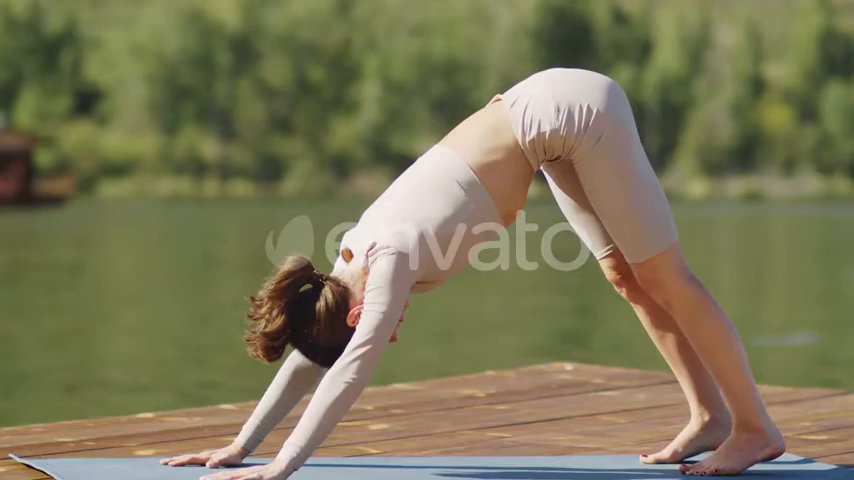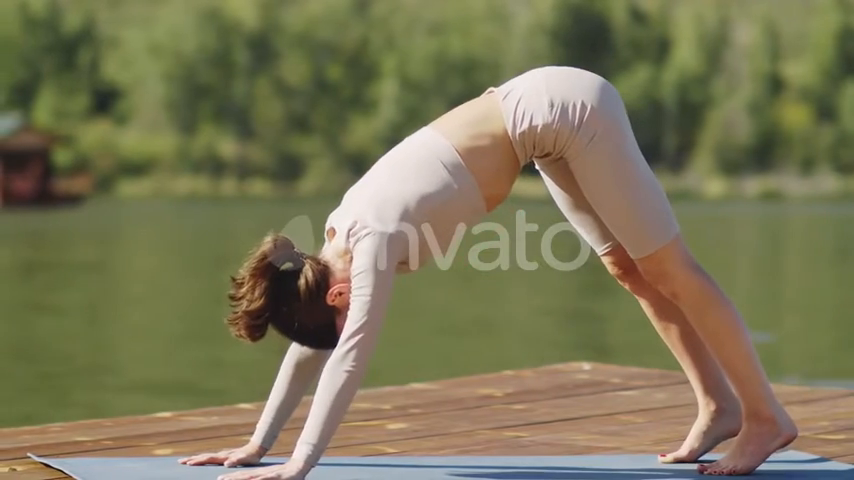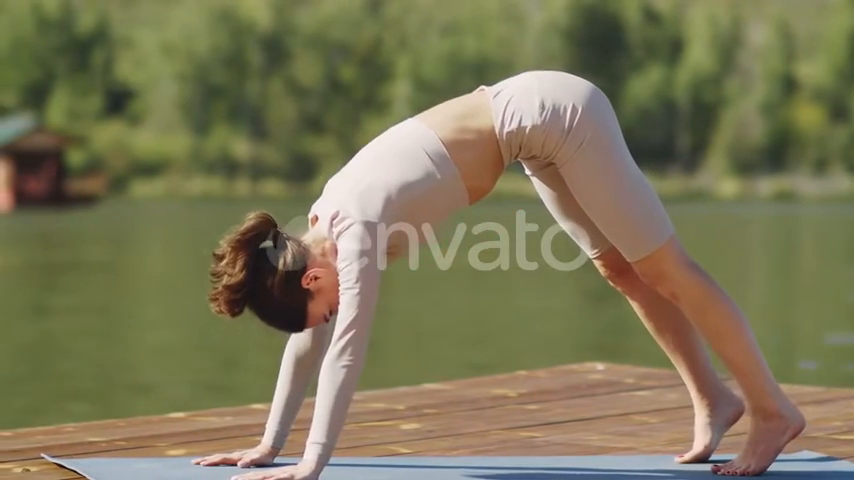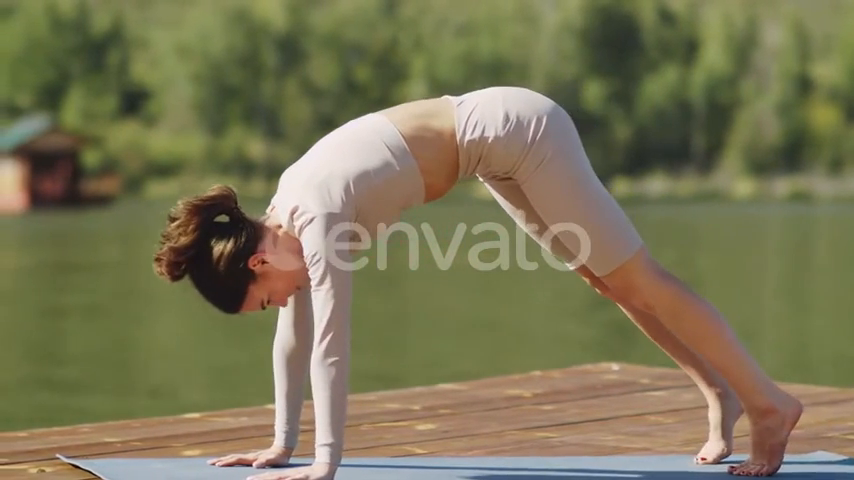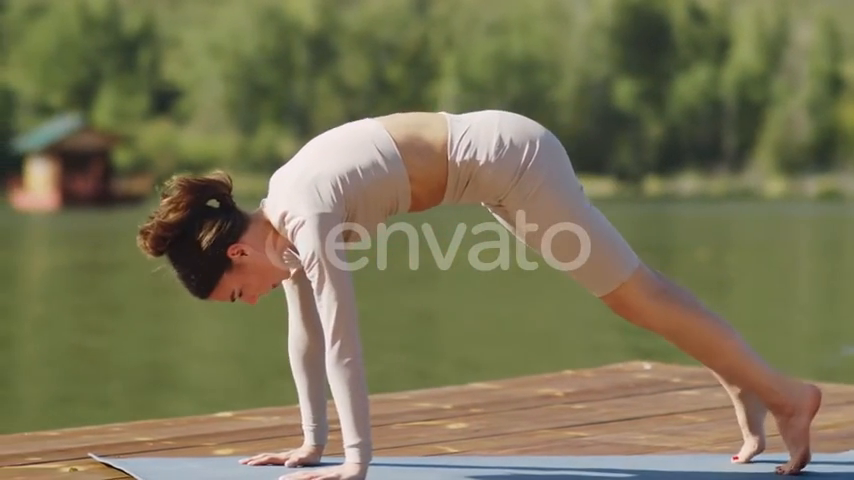
dt=1s
person 1, frame 1
left shoulder: (390, 258)
right shoulder: (354, 254)
left elbow: (351, 369)
right elbow: (306, 359)
left hip: (576, 112)
right hip: (547, 114)
left knee: (663, 277)
right knee: (627, 277)
left ankle: (755, 426)
right ankle: (710, 416)
person 1, frame 2
left shoulder: (371, 236)
right shoulder: (338, 235)
left elbow: (350, 354)
right elbow: (309, 348)
left hip: (569, 110)
right hip: (546, 115)
left knee: (668, 269)
right knee: (630, 270)
left ankle: (765, 415)
right ankle: (719, 407)
person 1, frame 3
left shoulder: (353, 226)
right shoulder: (323, 221)
left elbow: (346, 348)
right elbow: (307, 343)
left hip: (556, 115)
right hip: (537, 119)
left knee: (664, 270)
right knee: (622, 270)
left ankle: (773, 409)
right ankle: (712, 398)
person 1, frame 4
left shoulder: (315, 216)
right shoulder: (281, 214)
left elbow: (328, 342)
right elbow: (293, 335)
left hip: (516, 130)
right hip: (498, 137)
left knee: (637, 279)
right knee: (607, 279)
left ankle: (768, 402)
right ankle: (721, 391)
person 1, frame 5
left shoulder: (305, 216)
right shoulder: (276, 214)
left elbow: (340, 340)
right elbow: (304, 332)
left hip: (506, 156)
right hip: (492, 161)
left knee: (634, 294)
right knee: (624, 288)
left ankle: (786, 394)
right ankle: (743, 385)
